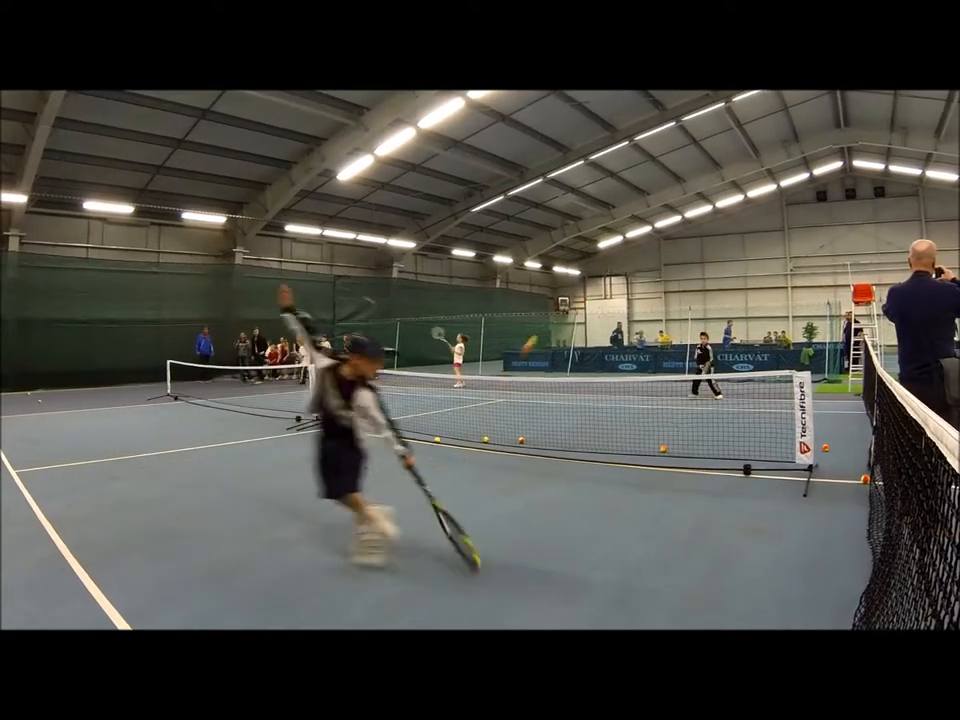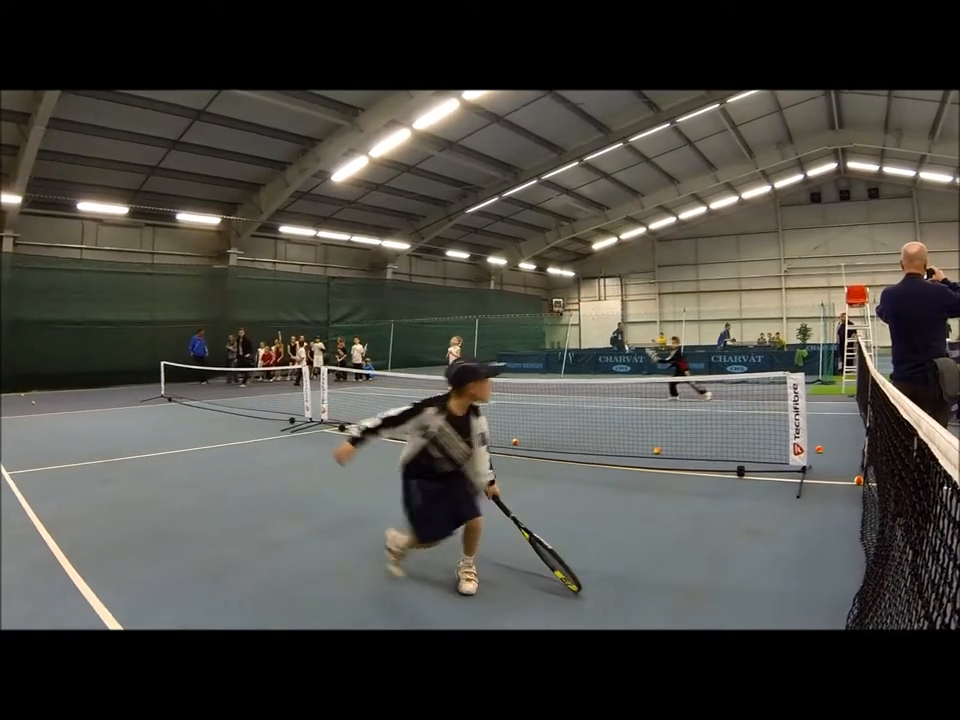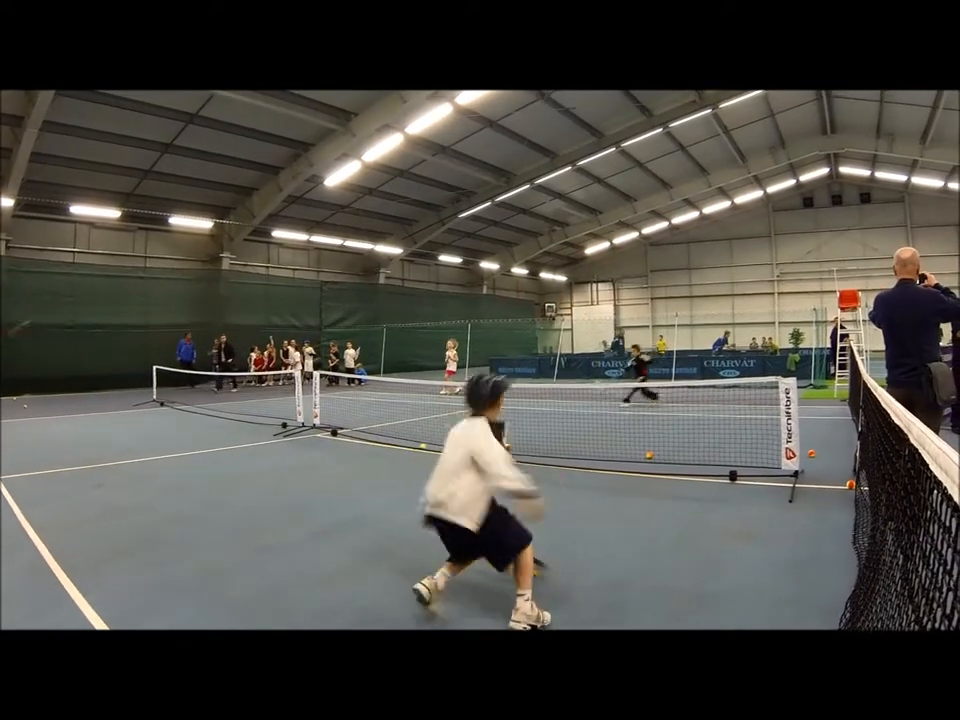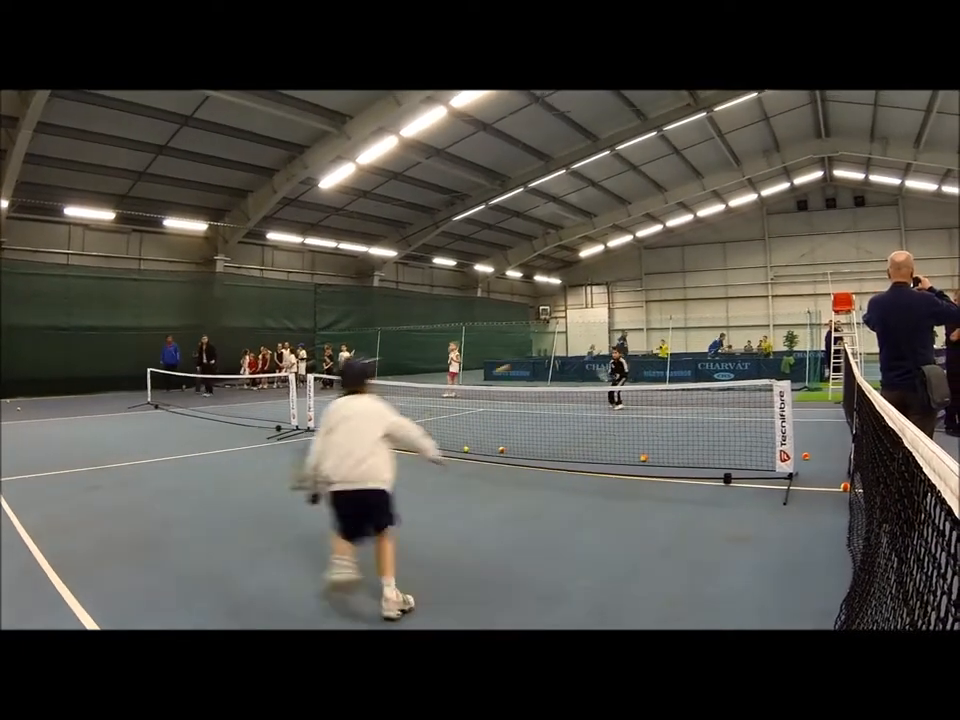
dt=0.4s
person 1, frame 1
left shoulder: (365, 393)
right shoulder: (327, 364)
left elbow: (383, 424)
right elbow: (308, 333)
left wrist: (403, 452)
right wrist: (289, 308)
left hip: (349, 442)
right hip: (329, 439)
left knee: (348, 493)
right knee: (338, 494)
left ankle: (373, 524)
right ankle: (374, 517)
person 1, frame 2
left shoulder: (476, 418)
right shoulder: (429, 411)
left elbow: (481, 449)
right elbow: (387, 421)
left wrist: (489, 481)
right wrist: (354, 441)
left hip: (452, 476)
right hip: (420, 477)
left knee: (474, 521)
right knee: (429, 535)
left ankle: (467, 566)
right ankle: (397, 542)
person 1, frame 3
left shoulder: (463, 428)
right shoulder: (480, 431)
right elbow: (499, 467)
left wrist: (431, 512)
right wrist: (528, 495)
left hip: (440, 505)
right hip: (466, 506)
left knee: (470, 549)
right knee: (522, 545)
left ankle: (434, 583)
right ankle: (523, 611)
person 1, frame 4
left shoulder: (333, 410)
right shoulder: (378, 408)
left elbow: (318, 452)
right elbow: (411, 434)
left wrist: (312, 487)
right wrist: (433, 453)
left hip: (341, 482)
right hip: (374, 482)
left knee: (345, 533)
right knee: (383, 532)
left ankle: (342, 570)
right ankle: (390, 594)
